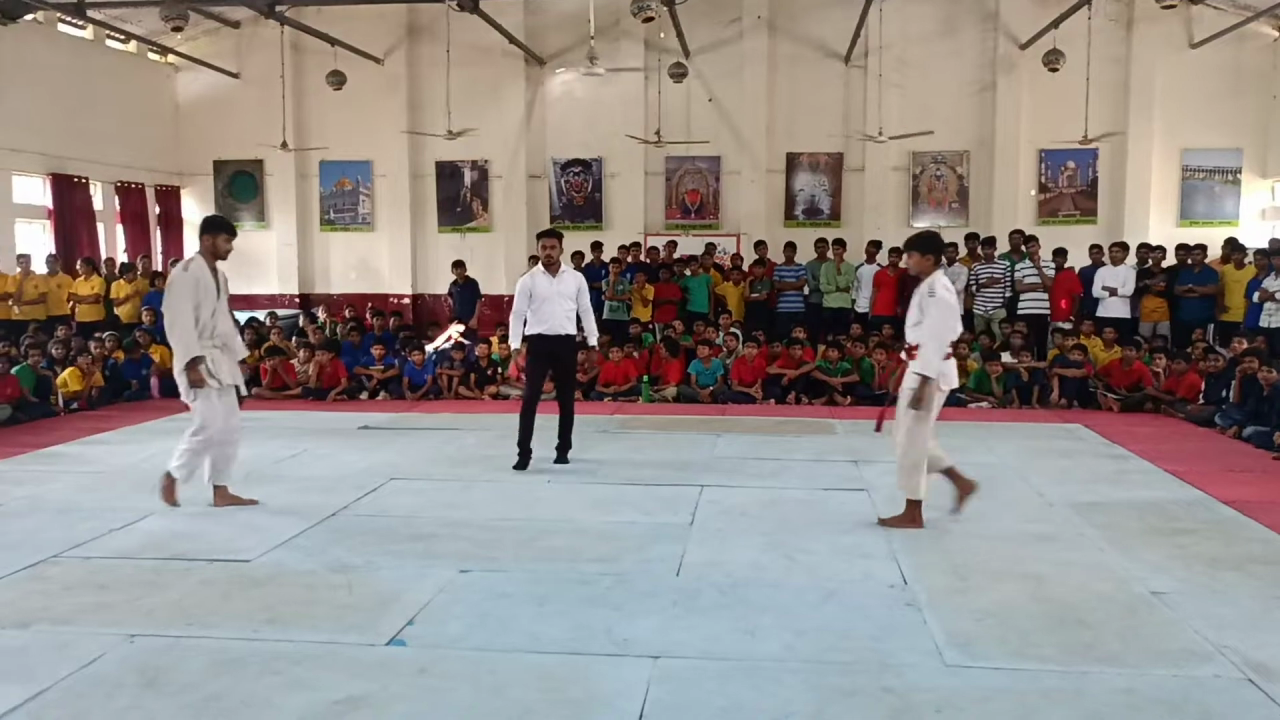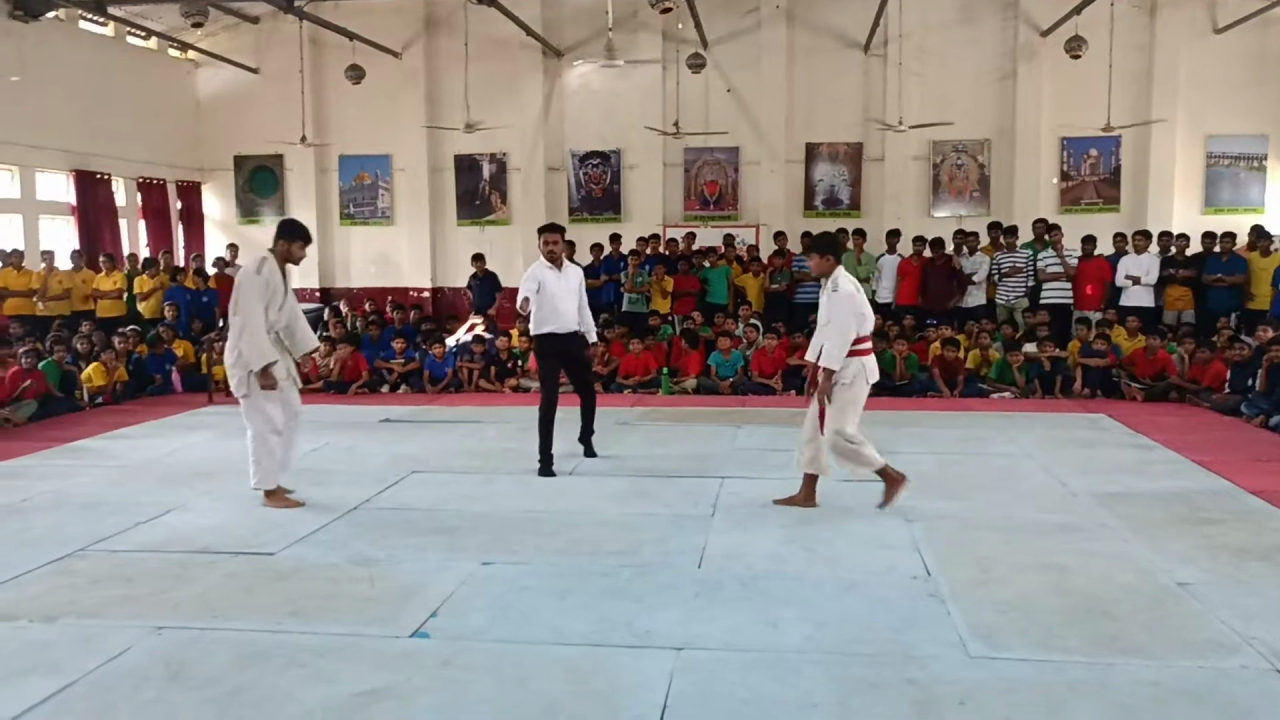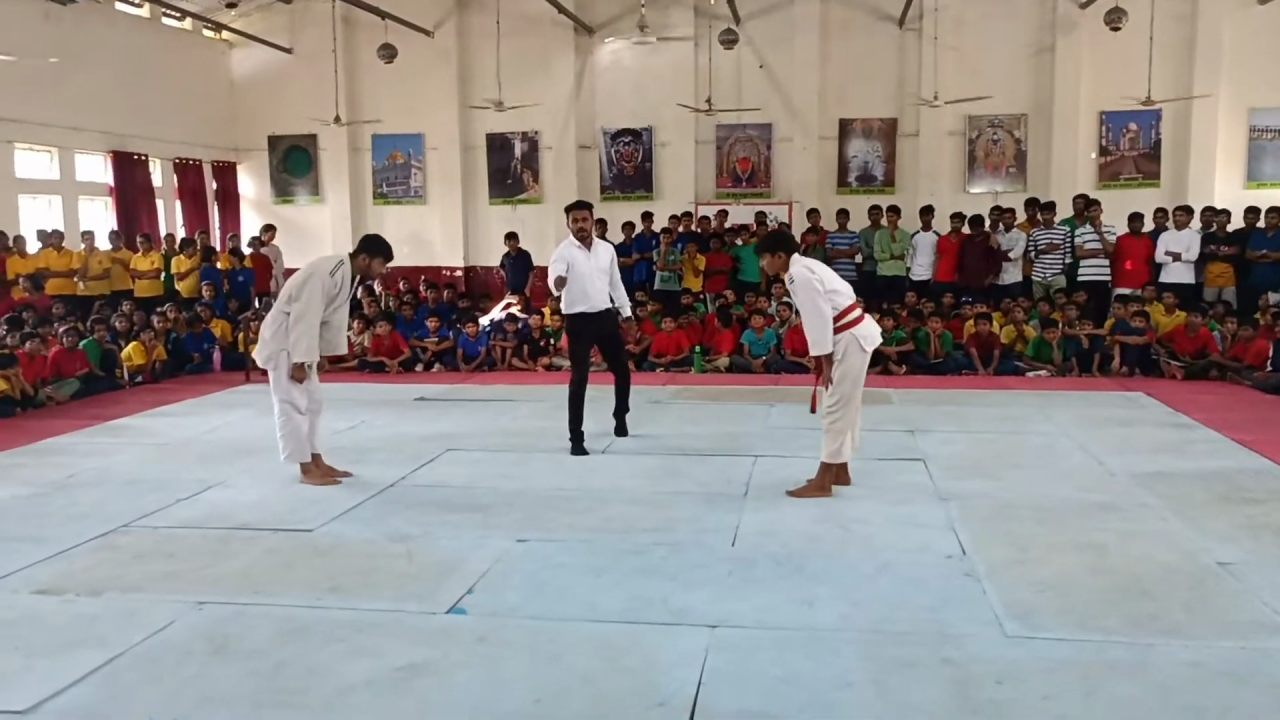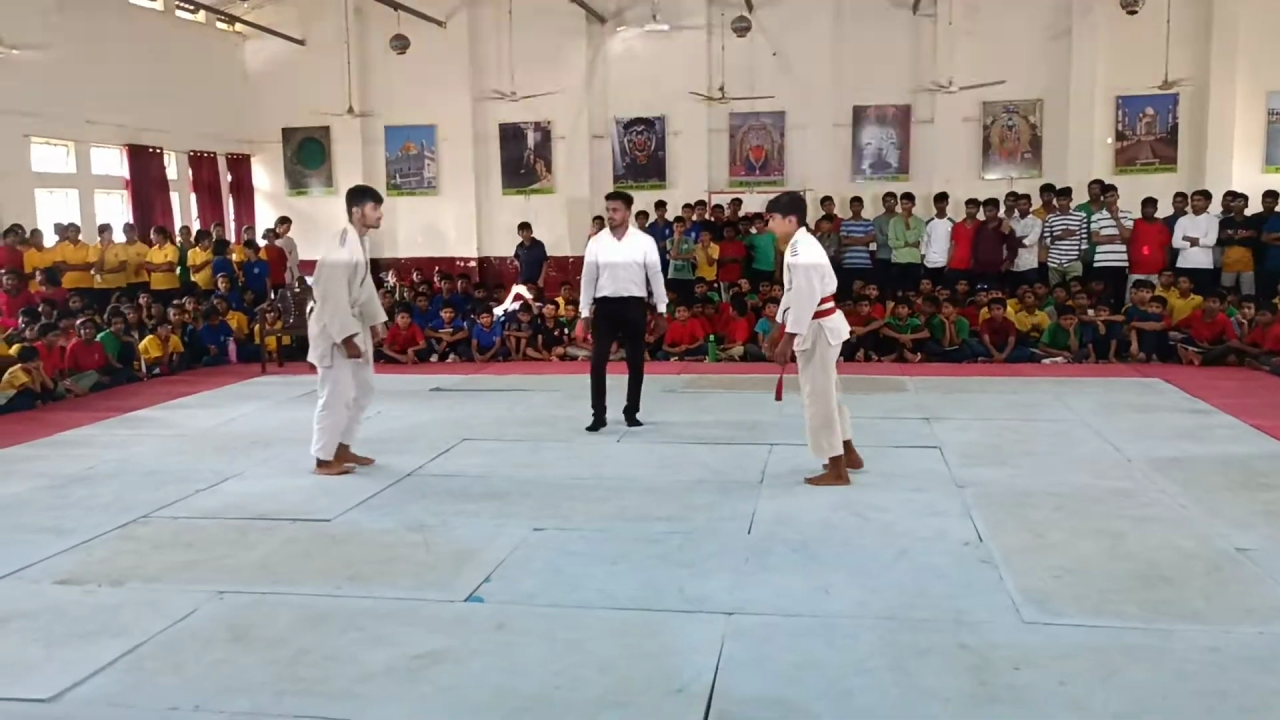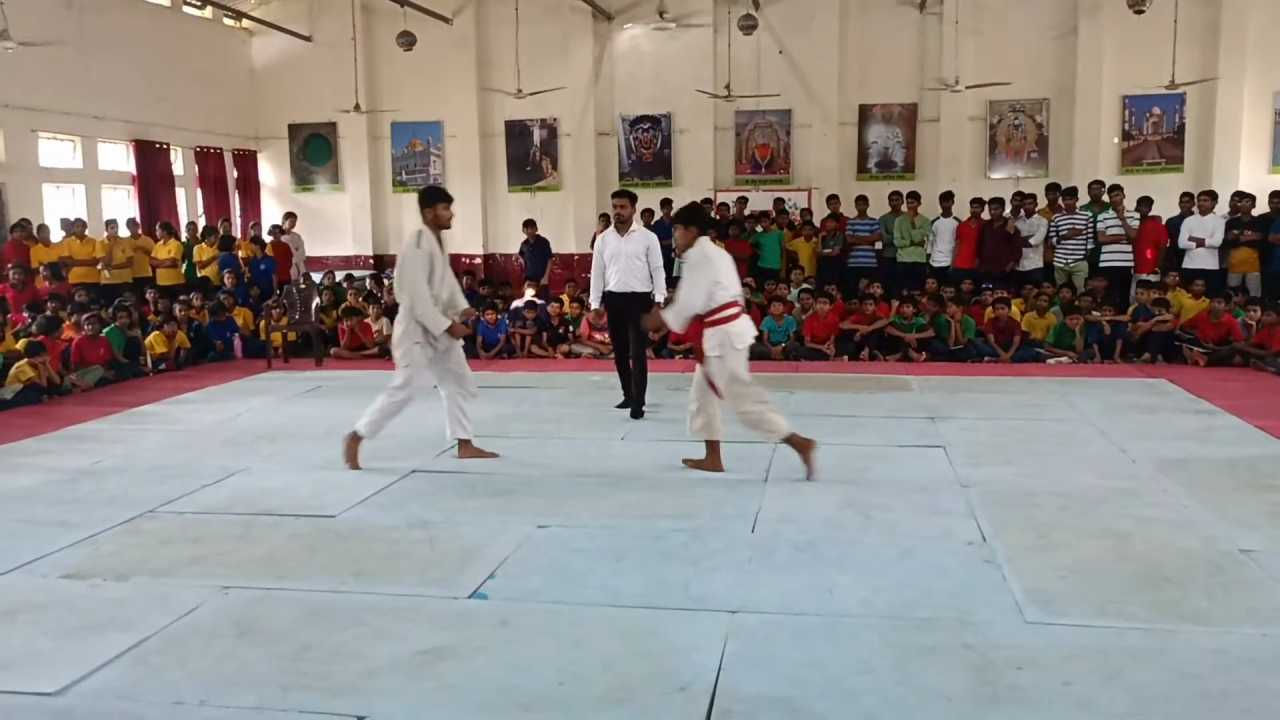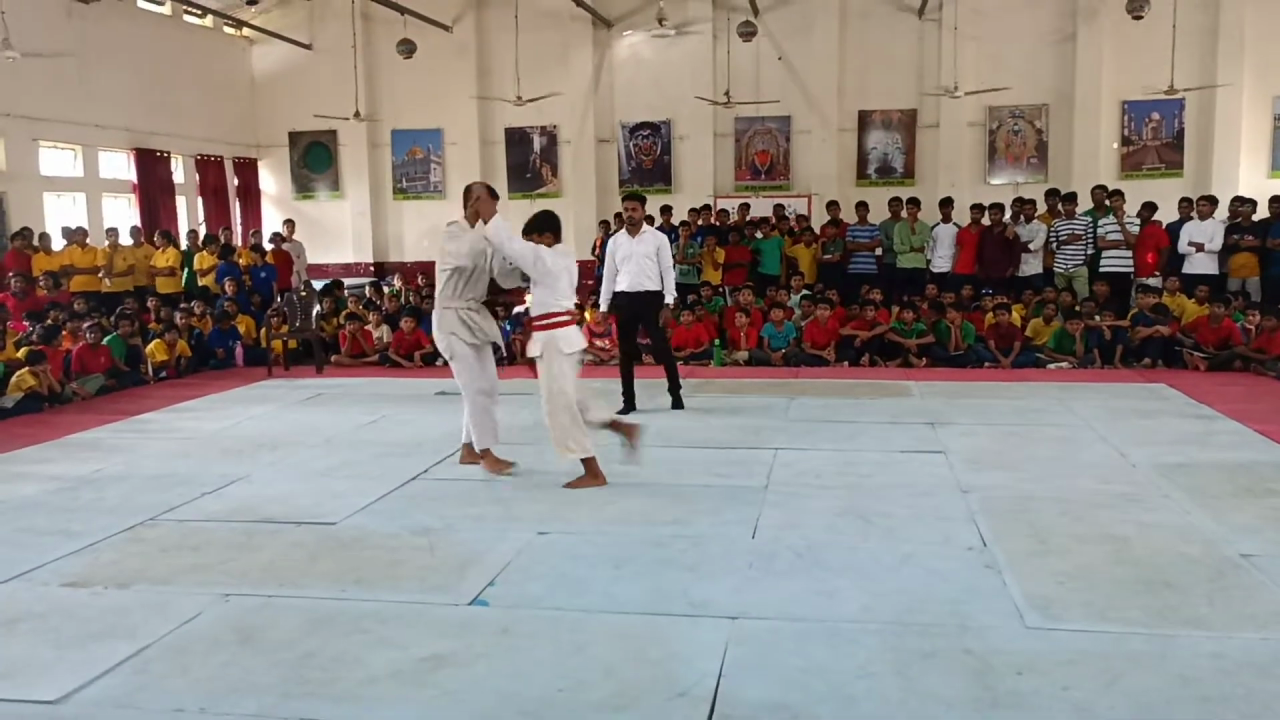
dt=0.5s
person 1, frame 1
left shoulder: (936, 290)
right shoulder: (930, 286)
left elbow: (936, 339)
left wrist: (923, 383)
right wrist: (913, 371)
left hip: (929, 372)
right hip: (923, 369)
left knee: (911, 439)
right knee: (915, 437)
left ankle: (912, 512)
right ankle: (960, 482)
person 1, frame 2
left shoulder: (842, 287)
right shoulder: (832, 284)
left elbow: (841, 335)
right elbow: (824, 330)
left wrist: (827, 375)
right wrist: (814, 367)
left hip: (851, 366)
right hip: (837, 365)
left knee: (838, 432)
right knee: (816, 427)
left ankle: (891, 476)
right ankle: (806, 493)
person 1, frame 3
left shoulder: (798, 275)
right shoulder: (803, 268)
left elbow: (819, 319)
left wrist: (825, 361)
right wrist: (825, 358)
left hip: (850, 338)
right hip: (850, 334)
left knee: (837, 407)
right knee: (843, 405)
left ankle: (823, 481)
right ankle: (840, 471)
person 1, frame 4
left shoulder: (801, 249)
right shoulder: (801, 244)
left elbow: (805, 297)
right elbow: (795, 293)
left wrist: (787, 339)
right wrist: (781, 329)
left hip: (817, 328)
right hip: (819, 325)
left knee: (818, 397)
right knee: (825, 394)
left ankle: (837, 468)
right ankle: (849, 453)
person 1, frame 5
left shoulder: (696, 256)
right shoulder: (717, 253)
left elbow: (690, 301)
left wrist: (662, 319)
left hip: (723, 333)
right hip: (731, 326)
left knee: (744, 399)
right knee: (702, 393)
left ankle: (799, 444)
right ankle: (713, 457)
person 1, frame 6
left shoulder: (545, 258)
right shoulder: (566, 257)
left elbow: (509, 243)
left wrist: (485, 208)
left hip: (553, 339)
right hip: (562, 335)
left knee: (560, 405)
right knee: (573, 399)
left ankle: (594, 473)
right ankle: (623, 428)
person 2, frame 1
left shoulder: (217, 274)
right shoulder: (186, 274)
right elbow: (179, 324)
left wrist: (237, 358)
right wrist: (192, 365)
left hip: (220, 360)
right hip: (198, 361)
left knee: (228, 428)
right knee: (210, 428)
left ankle: (220, 491)
right ankle: (172, 477)
person 2, frame 2
left shoulder: (281, 271)
right shoulder: (256, 275)
left elbow: (291, 314)
right elbow: (249, 326)
left wrist: (303, 352)
right wrist: (263, 369)
left hip: (270, 350)
right hip: (250, 356)
left knee: (288, 414)
right knee: (266, 424)
left ankle: (271, 479)
right ankle: (270, 492)
person 2, frame 3
left shoulder: (348, 275)
right shoulder: (326, 273)
left elbow: (336, 317)
right elbow: (305, 319)
left wrist: (322, 354)
right wrist: (300, 362)
left hip: (302, 335)
right hip: (283, 334)
left knee: (312, 402)
right knee: (292, 404)
left ankle: (316, 462)
right ankle: (307, 469)
person 2, frame 4
left shoulder: (360, 242)
right shoulder: (340, 245)
right elbow: (333, 297)
left wrist: (374, 323)
right wrist: (349, 339)
left hip: (353, 325)
right hip: (333, 330)
left knee: (362, 390)
right knee: (335, 396)
left ankle: (341, 450)
right ankle: (323, 460)
person 2, frame 5
left shoulder: (436, 241)
right shoulder: (417, 247)
right elbow: (417, 299)
left wrist: (461, 310)
right wrist: (449, 327)
left hip: (438, 327)
right hip: (416, 330)
left knee: (461, 384)
right knee: (401, 391)
left ankle: (465, 445)
right ankle: (355, 438)
person 2, frame 6
left shoulder: (485, 239)
right shoulder: (453, 234)
left elbow: (506, 275)
right elbow: (467, 256)
right wrist: (477, 212)
left hip: (477, 316)
right hip: (452, 319)
left knee: (486, 386)
right knee: (477, 387)
left ankle: (470, 448)
right ankle: (485, 452)
person 3, frame 1
left shoulder: (576, 279)
right shoulder: (528, 280)
left elbow: (585, 311)
right elbow: (518, 313)
left wrist: (592, 342)
right wrist: (515, 345)
left hip: (566, 343)
right hip: (538, 342)
left knee: (566, 400)
right knee: (530, 397)
left ankle: (563, 449)
right ankle: (523, 451)
person 3, frame 2
left shoulder: (576, 272)
right shoulder: (535, 272)
right elbow: (525, 294)
left wrist: (592, 338)
right wrist: (524, 304)
left hip: (574, 339)
right hip: (547, 341)
left knee: (588, 392)
right knee: (549, 400)
left ankle: (586, 438)
right ankle: (545, 460)
person 3, frame 3
left shoulder: (607, 249)
right shoulder: (563, 252)
left elbow: (615, 283)
right elbow: (554, 281)
left wrist: (627, 314)
right wrist: (558, 283)
left hip: (605, 316)
right hip: (578, 320)
left knee: (622, 370)
right knee: (579, 379)
left ankle: (620, 415)
right ankle: (576, 438)
person 3, frame 4
left shoulder: (645, 241)
right shoulder: (596, 242)
left elbow: (655, 276)
right elbow: (588, 278)
left wrist: (661, 309)
right wrist: (585, 311)
left hip: (634, 305)
right hip: (605, 305)
left knee: (636, 362)
right knee: (598, 360)
left ankle: (631, 411)
right ankle: (598, 414)
person 3, frame 5
left shoulder: (647, 237)
right shoulder: (603, 239)
left elbow: (657, 270)
right elbow: (597, 273)
left wrist: (658, 301)
right wrist: (595, 305)
left hip: (638, 298)
right hip: (614, 299)
left knee: (638, 353)
right knee: (620, 352)
left ankle: (638, 402)
right ankle: (629, 394)
person 3, frame 6
left shoulder: (658, 238)
right shoulder: (615, 241)
left elbow: (668, 271)
right elbow: (609, 275)
left wrist: (668, 303)
right wrist: (603, 306)
left hip: (651, 298)
right hip: (624, 299)
left knee: (661, 347)
right knee: (626, 351)
left ankle: (675, 393)
right ankle: (629, 400)
